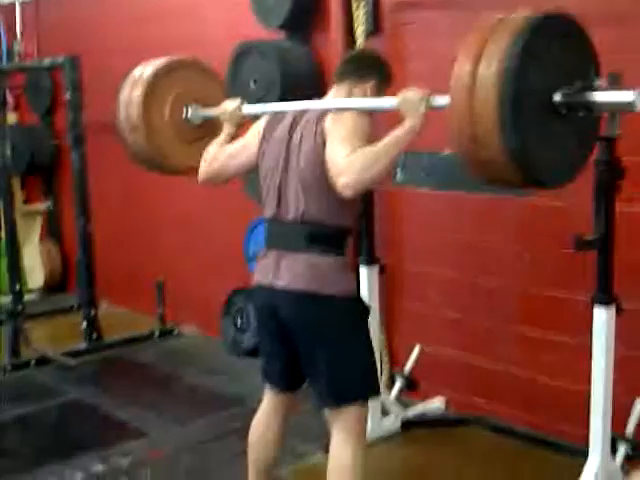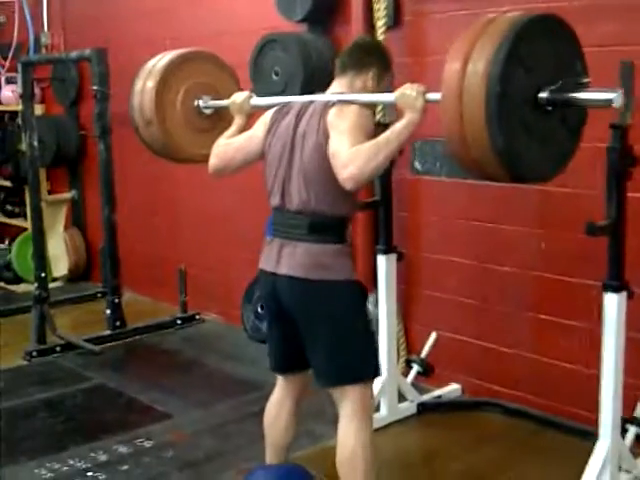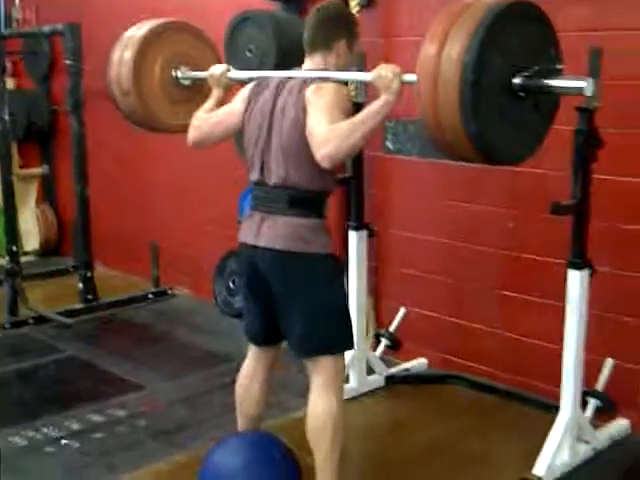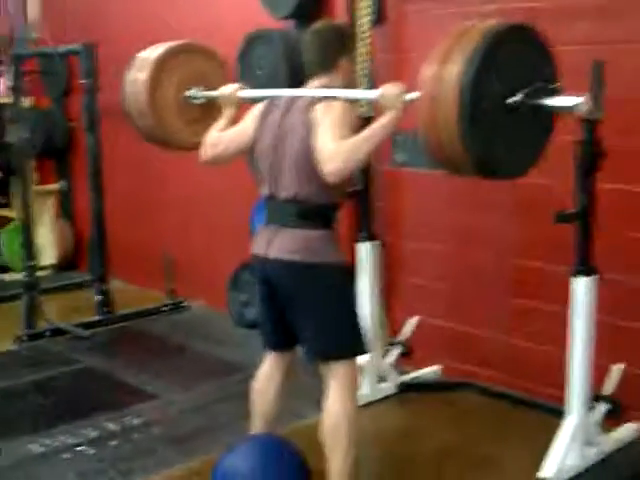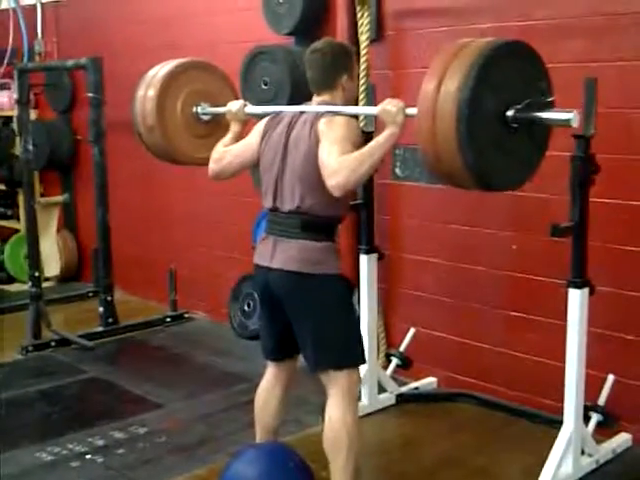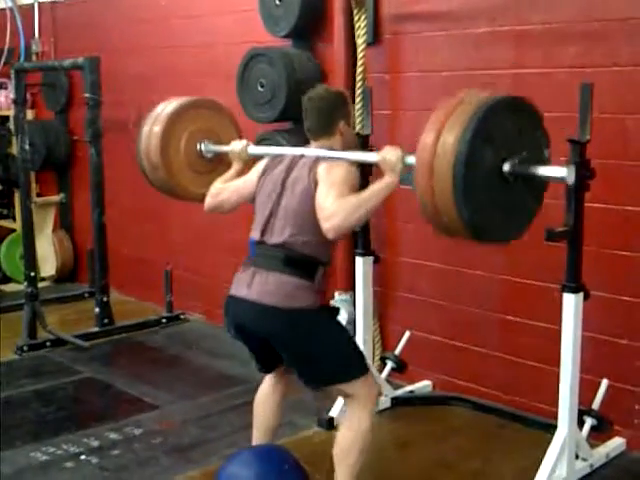
dt=0.7s
person 1, frame 1
left shoulder: (272, 122)
right shoulder: (348, 119)
left elbow: (208, 170)
right elbow: (349, 179)
left wrist: (228, 126)
right wrist: (409, 124)
left hip: (269, 278)
right hip: (320, 284)
left knee: (276, 396)
right knee: (347, 418)
person 1, frame 2
left shoulder: (278, 113)
right shoulder: (349, 113)
left elbow: (218, 161)
right elbow: (351, 171)
left wrist: (239, 117)
right wrist: (408, 119)
left hip: (274, 264)
right hip: (321, 269)
left knee: (288, 382)
right knee: (355, 401)
person 1, frame 3
left shoulder: (257, 87)
right shoulder: (326, 90)
left elbow: (197, 134)
right elbow: (328, 150)
left wrist: (216, 89)
right wrist: (385, 98)
left hip: (254, 236)
right hip: (299, 242)
left knee: (260, 352)
right knee: (326, 372)
person 1, frame 4
left shoulder: (268, 107)
right shoulder: (334, 108)
left elbow: (210, 151)
right elbow: (335, 165)
left wrist: (228, 108)
right wrist: (389, 116)
left hip: (268, 248)
right hip: (311, 253)
left knee: (276, 355)
right knee: (342, 375)
person 1, frame 5
left shoulder: (272, 122)
right shoulder: (337, 123)
left elbow: (217, 166)
right elbow: (339, 180)
left wrist: (235, 125)
right wrist: (390, 131)
left hip: (268, 260)
right hip: (311, 265)
left knee: (277, 368)
right knee: (342, 386)
person 1, frame 6
left shoulder: (272, 162)
right shoulder: (336, 167)
left elbow: (213, 202)
right elbow: (333, 222)
left wrist: (237, 164)
right wrist: (389, 178)
left hip: (239, 299)
right hip: (285, 303)
left knee: (279, 372)
right knee: (364, 394)
